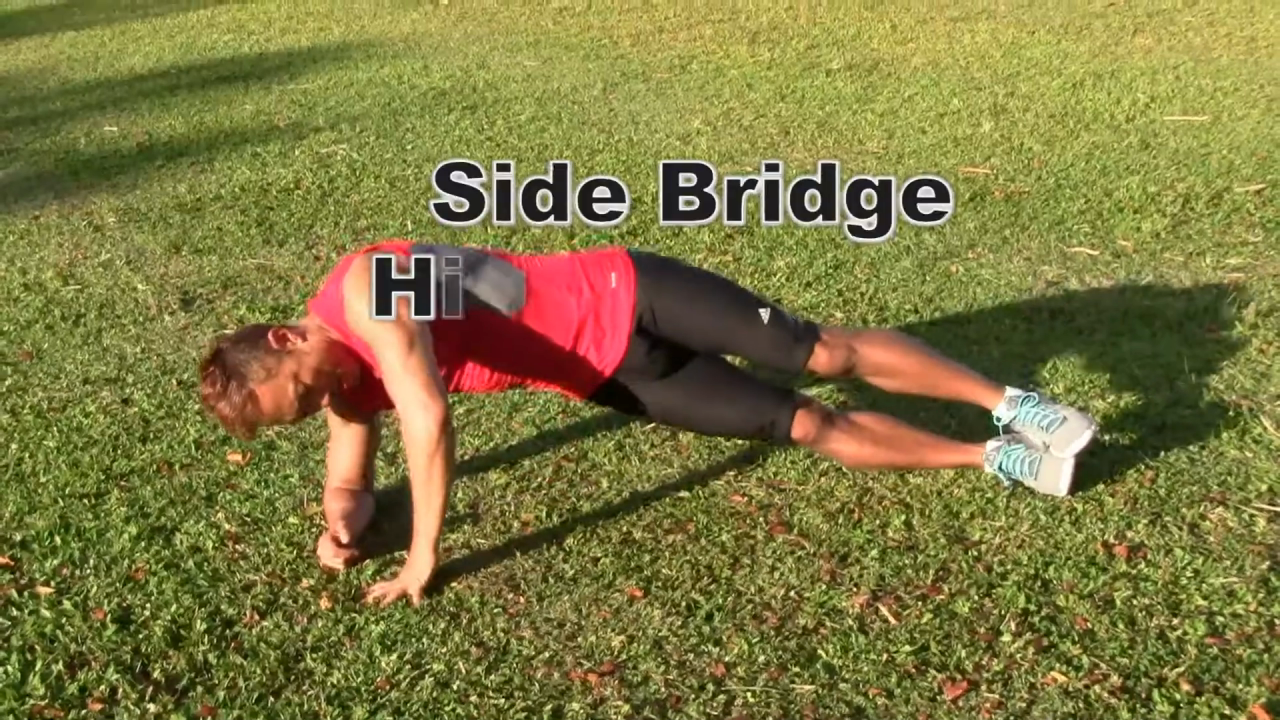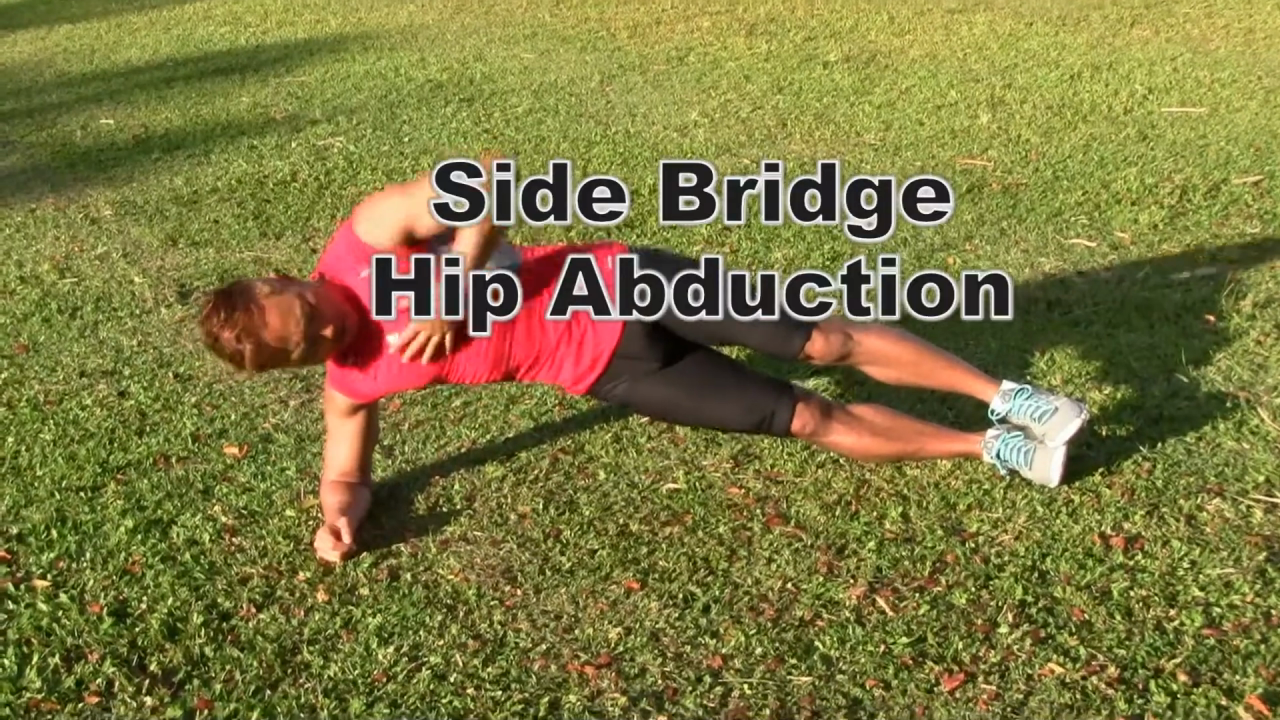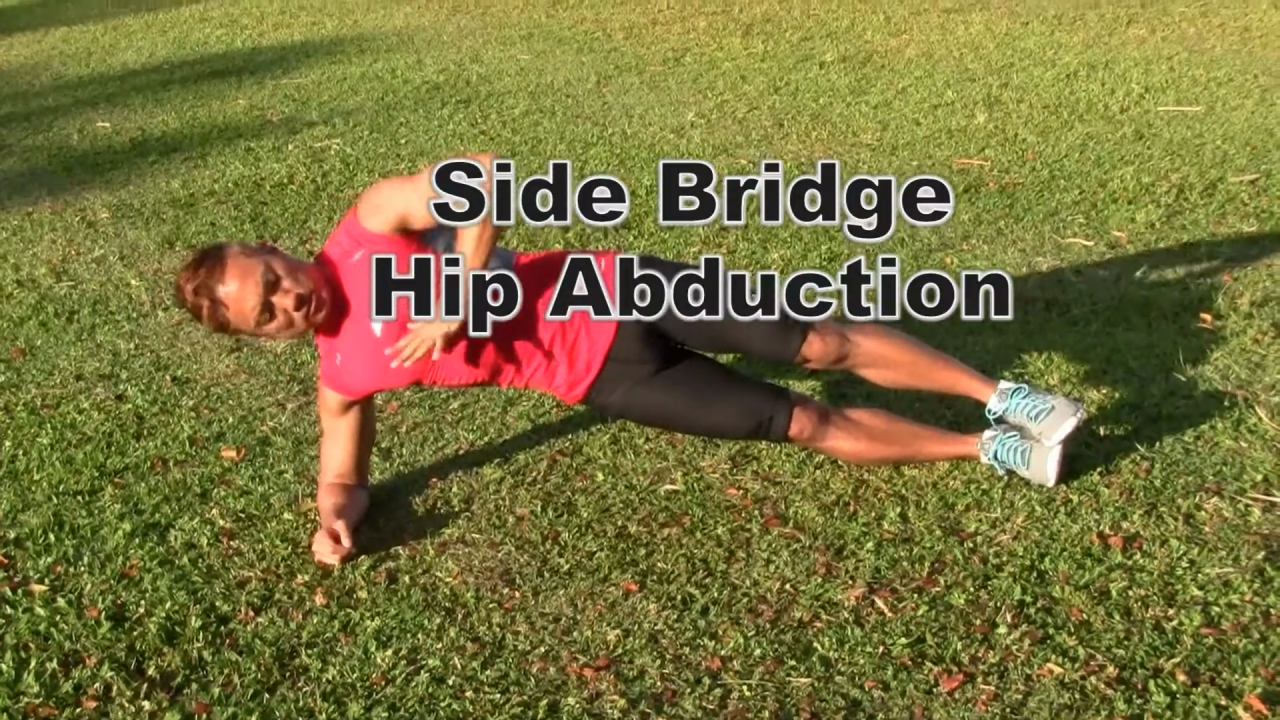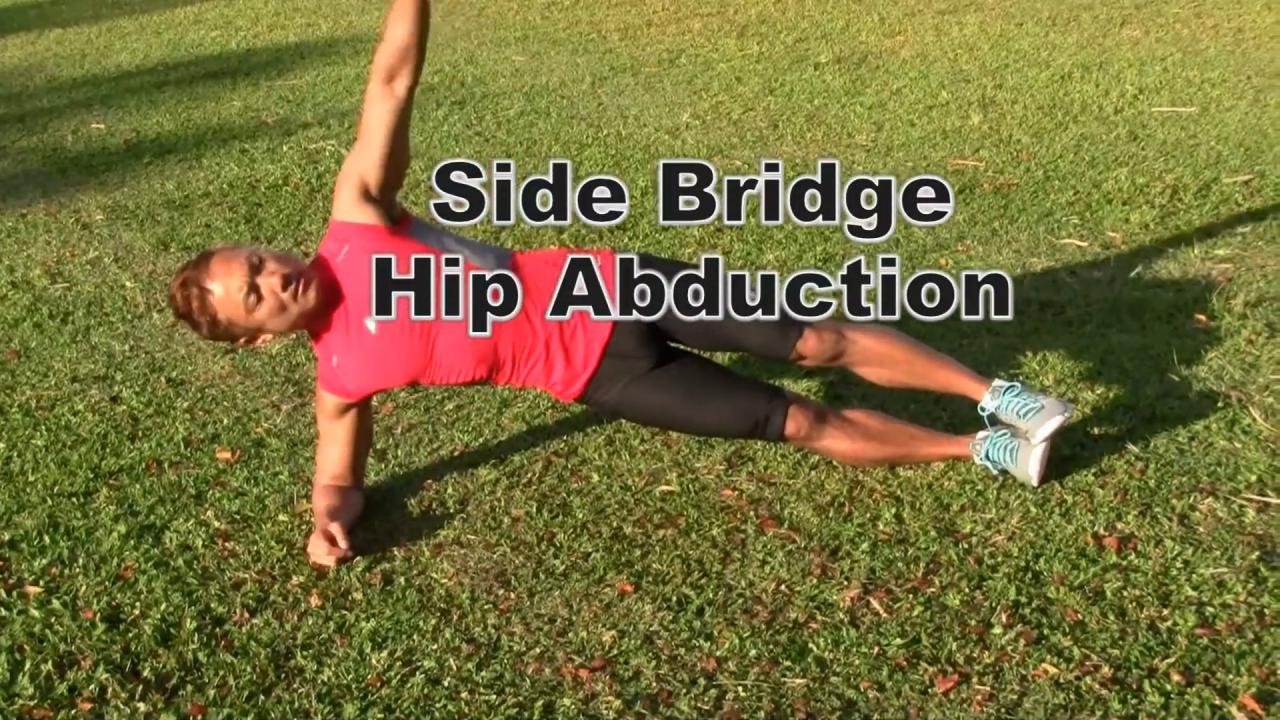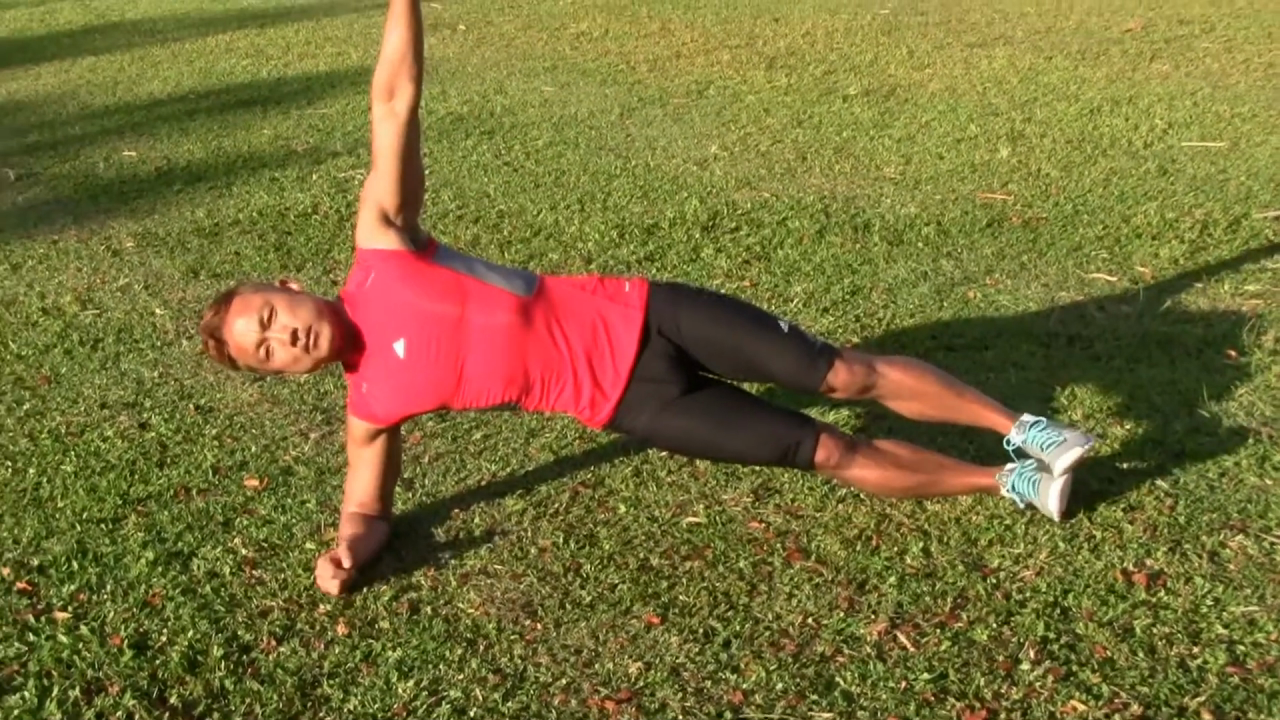
dt=1s
person 1, frame 1
left shoulder: (360, 290)
right shoulder: (350, 388)
left elbow: (430, 419)
right elbow: (347, 486)
left wrist: (423, 557)
right wrist: (339, 527)
left hip: (624, 296)
right hip: (611, 375)
left knee: (827, 353)
right knee: (808, 426)
left ankle: (1005, 403)
right ankle: (993, 459)
person 1, frame 2
left shoulder: (368, 231)
right shoulder: (351, 380)
right elbow: (344, 474)
right wrist: (337, 518)
left hip: (621, 286)
right hip: (605, 370)
left knee: (824, 339)
right knee: (810, 418)
left ankle: (1003, 396)
right ankle: (990, 447)
person 1, frame 3
left shoulder: (371, 219)
right shoulder: (342, 374)
left elbow: (484, 175)
right elbow: (343, 473)
left wrist: (457, 303)
right wrist: (335, 517)
left hip: (615, 292)
right hip: (603, 379)
left knee: (823, 342)
right knee: (806, 425)
left ankle: (999, 397)
right ankle: (986, 448)
person 1, frame 4
left shoulder: (355, 211)
right shoulder: (339, 376)
left elbow: (394, 77)
right elbow: (339, 475)
right wrist: (329, 518)
left hip: (613, 290)
right hip: (598, 375)
left knee: (819, 341)
right knee: (801, 423)
left ankle: (992, 394)
right ankle: (981, 450)
person 1, frame 5
left shoulder: (378, 245)
right shoulder: (371, 407)
left elbow: (396, 100)
right elbow: (368, 508)
right wrist: (347, 553)
left hip: (642, 319)
right hip: (628, 402)
left knee: (851, 376)
right knee: (829, 452)
left ankle: (1020, 430)
right ankle: (1003, 482)
